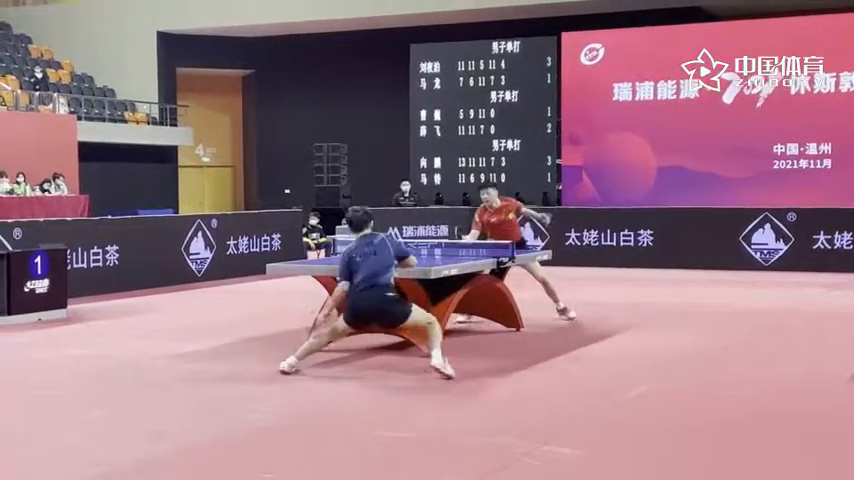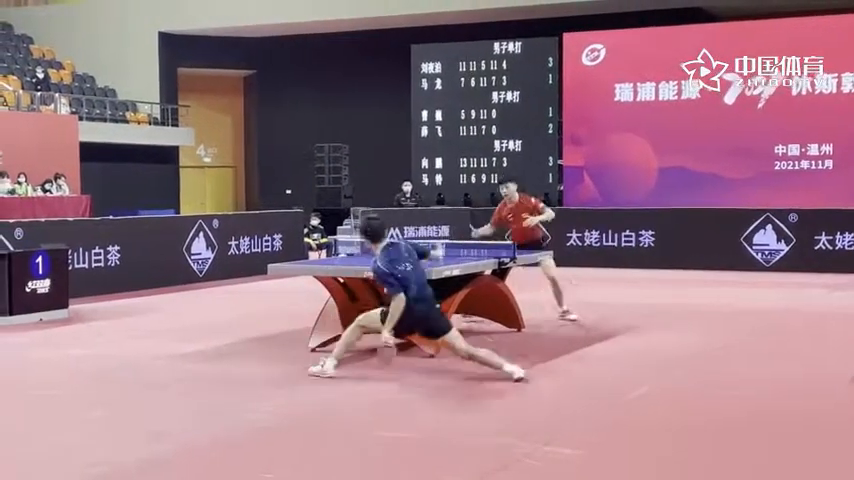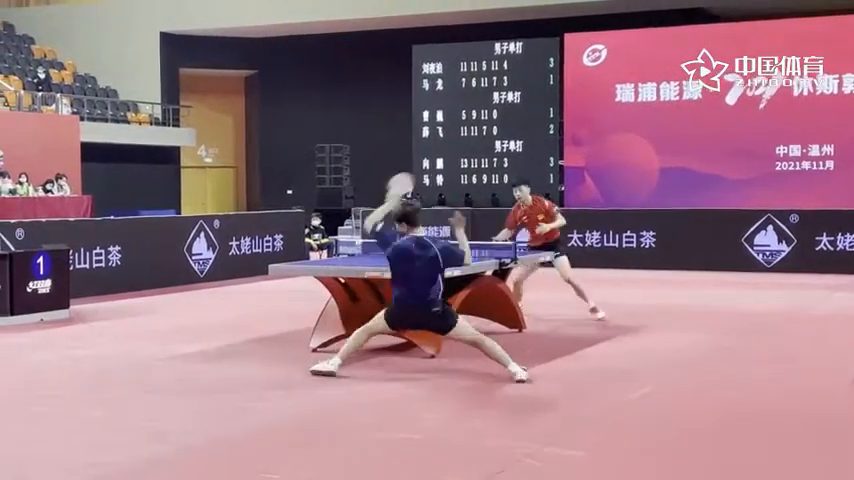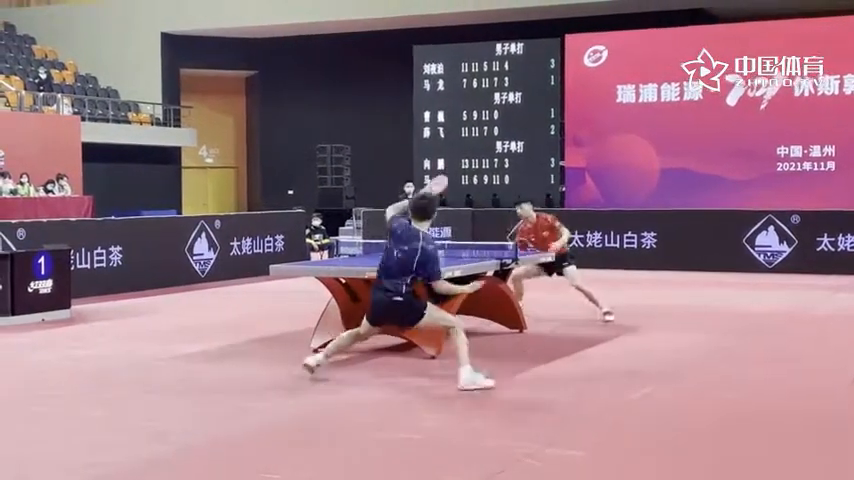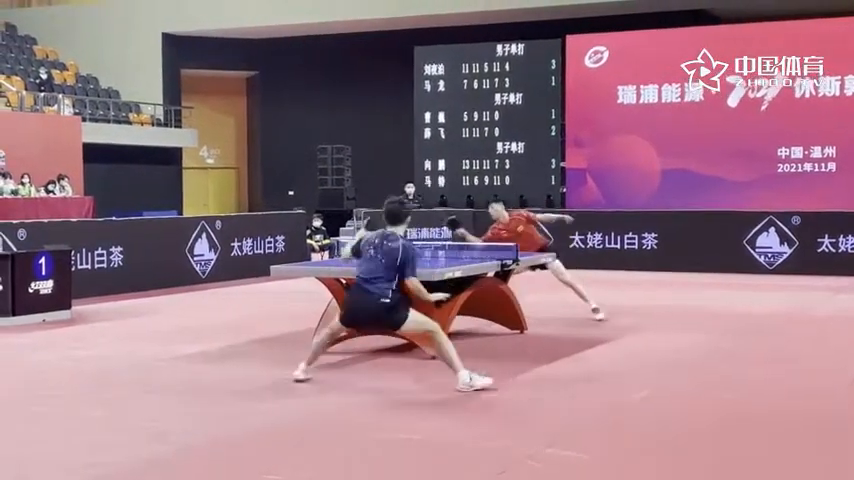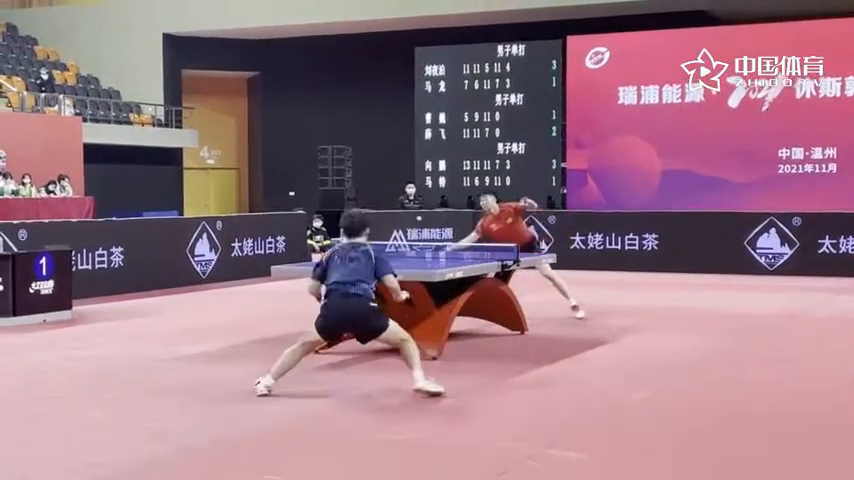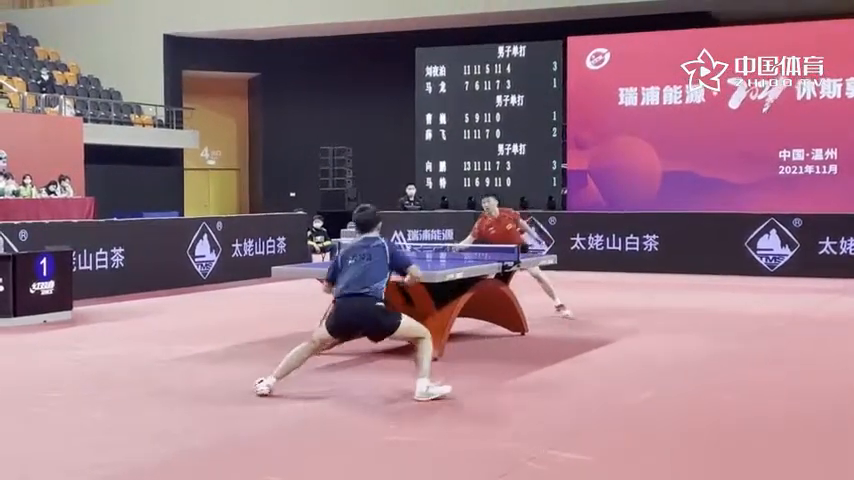
dt=0.2s
person 1, frame 1
left shoulder: (348, 253)
right shoulder: (386, 241)
left elbow: (343, 287)
right elbow: (412, 262)
left wrist: (326, 311)
left hip: (358, 302)
right hip: (385, 298)
left knee: (332, 332)
right knee: (431, 323)
left ankle: (291, 362)
right ankle: (437, 359)
person 1, frame 2
left shoulder: (379, 266)
right shoulder: (405, 246)
left elbow: (399, 299)
right elbow: (431, 255)
left wrist: (387, 330)
left hip: (408, 314)
right hip: (430, 311)
left knee: (359, 324)
right knee: (466, 351)
left ankle: (329, 365)
right ankle: (509, 368)
person 1, frame 3
left shoulder: (395, 246)
right shoulder: (440, 248)
left elbow: (369, 224)
right elbow: (467, 261)
left wrist: (390, 204)
right wrist: (460, 231)
left hip: (403, 309)
right hip: (434, 311)
left knee: (367, 329)
right knee: (477, 339)
left ankle: (333, 363)
right ankle: (515, 369)
person 1, frame 4
left shoulder: (398, 227)
right shoulder: (427, 248)
left elbow: (391, 210)
right elbow: (438, 286)
left wrist: (424, 193)
right wrist: (465, 289)
left hip: (379, 299)
right hip: (402, 302)
left knee: (361, 333)
right knee: (454, 326)
left ankle: (318, 359)
right ankle: (466, 375)
person 1, frame 5
left shoulder: (369, 239)
right shoulder: (405, 248)
left elbow: (346, 254)
right elbow: (411, 284)
left wrist: (357, 237)
right wrist: (430, 296)
left hip: (356, 302)
right hip: (383, 305)
left knee: (331, 332)
right knee: (435, 331)
left ankle: (303, 369)
right ankle: (464, 377)
person 1, frame 6
left shoulder: (331, 253)
right shoulder: (372, 253)
left elbow: (312, 288)
right elbow: (391, 284)
left wrist: (324, 300)
right wrist: (400, 296)
left hip: (333, 309)
right hip: (363, 310)
left knee: (304, 345)
right knee: (405, 340)
left ankle: (266, 382)
right ankle: (420, 379)
person 1, frame 7
left shoulder: (344, 252)
right shoulder: (386, 247)
left elbow: (327, 287)
right elbow: (416, 274)
right wrist: (409, 280)
left hip: (343, 310)
right hip: (371, 309)
left knee: (312, 344)
right knee: (423, 336)
left ankle: (268, 382)
right ankle: (423, 386)
person 2, frame 1
left shoulder: (510, 203)
right shoulder: (481, 213)
left elbow: (522, 210)
right elbow: (473, 235)
left wrist: (539, 216)
right wrist: (466, 240)
left hip: (518, 245)
left knee: (542, 278)
left ankle: (561, 308)
person 2, frame 2
left shoulder: (530, 201)
right shoulder: (501, 209)
left elbow: (551, 214)
right elbow: (491, 228)
left wrist: (538, 218)
right wrist: (477, 232)
left hip: (536, 243)
right hip: (517, 245)
left knee: (552, 276)
left ankle: (564, 310)
person 2, frame 3
left shoulder: (543, 203)
right shoulder: (516, 211)
left elbow: (562, 221)
right elbow: (509, 231)
left wrist: (549, 226)
right wrist: (498, 238)
left hip: (553, 244)
right hip: (535, 247)
left knee: (568, 277)
right knee: (517, 279)
left ankle: (592, 306)
person 2, frame 4
left shoulder: (546, 219)
right shoulder: (522, 229)
left elbow: (566, 233)
right elbow: (520, 248)
left wrist: (558, 244)
left hip: (560, 256)
left knee: (577, 285)
right knee: (515, 275)
left ankle: (604, 310)
person 2, frame 5
left shoulder: (520, 215)
right shoulder: (495, 230)
left elbow: (541, 217)
right elbow: (479, 242)
left wrist: (560, 217)
right wrist: (463, 233)
left hip: (542, 250)
left knee: (566, 279)
left ankle: (593, 306)
person 2, frame 6
left shoulder: (510, 208)
right shoulder: (485, 223)
left elbow: (533, 207)
right elbow: (471, 239)
left wrist: (529, 203)
left hip: (529, 245)
left knee: (548, 274)
left ankle: (573, 304)
person 2, frame 7
left shoulder: (509, 214)
right shoulder: (482, 223)
left elbow: (522, 224)
right elbow: (469, 240)
left wrist: (534, 235)
left knee: (537, 274)
left ankle: (558, 304)
